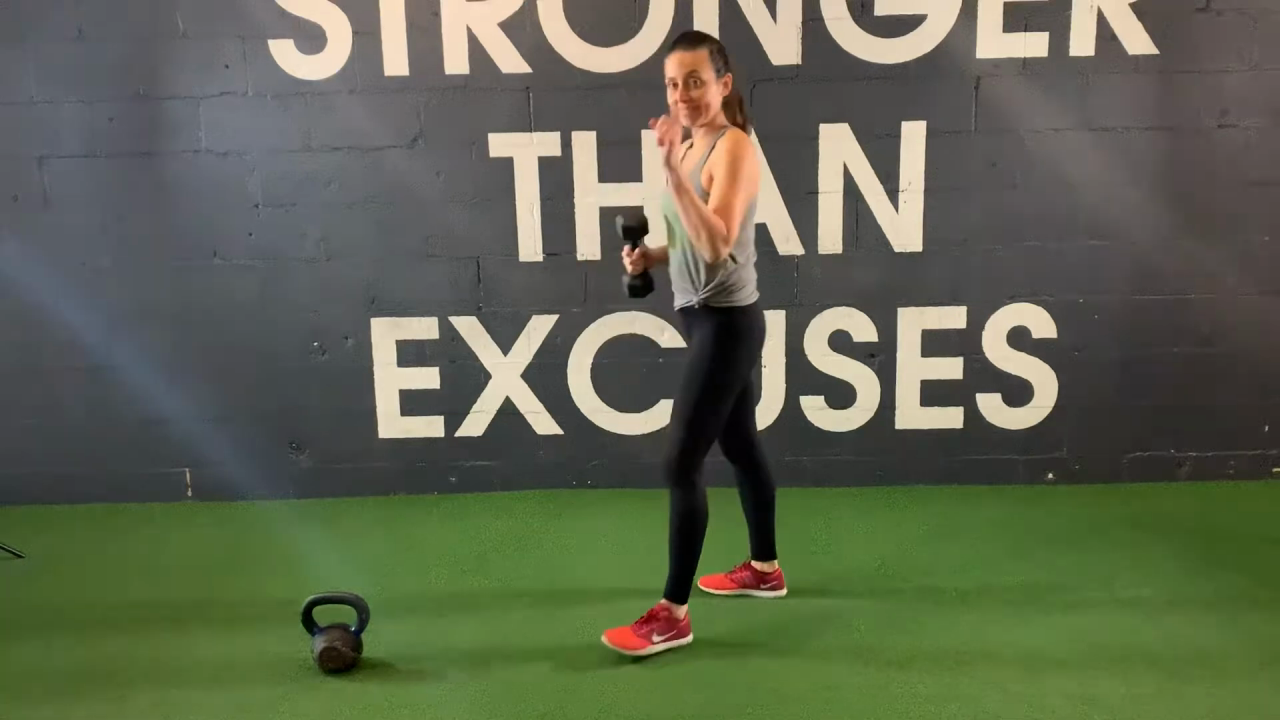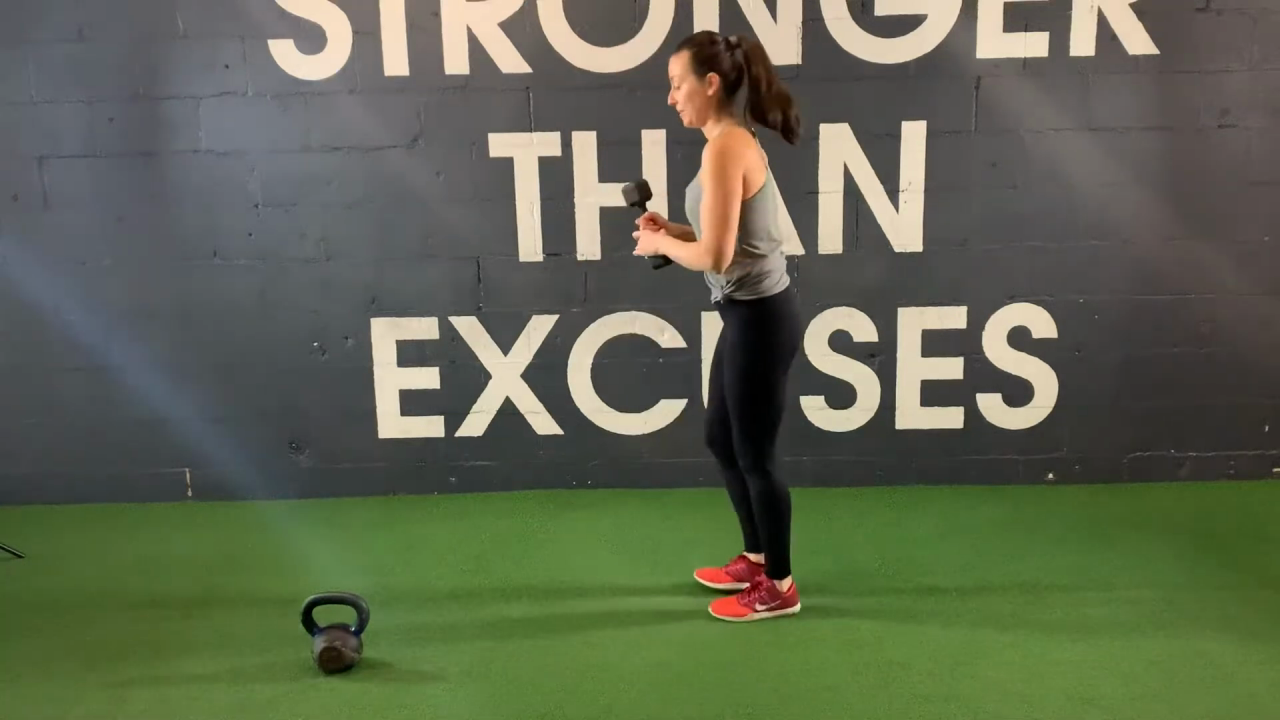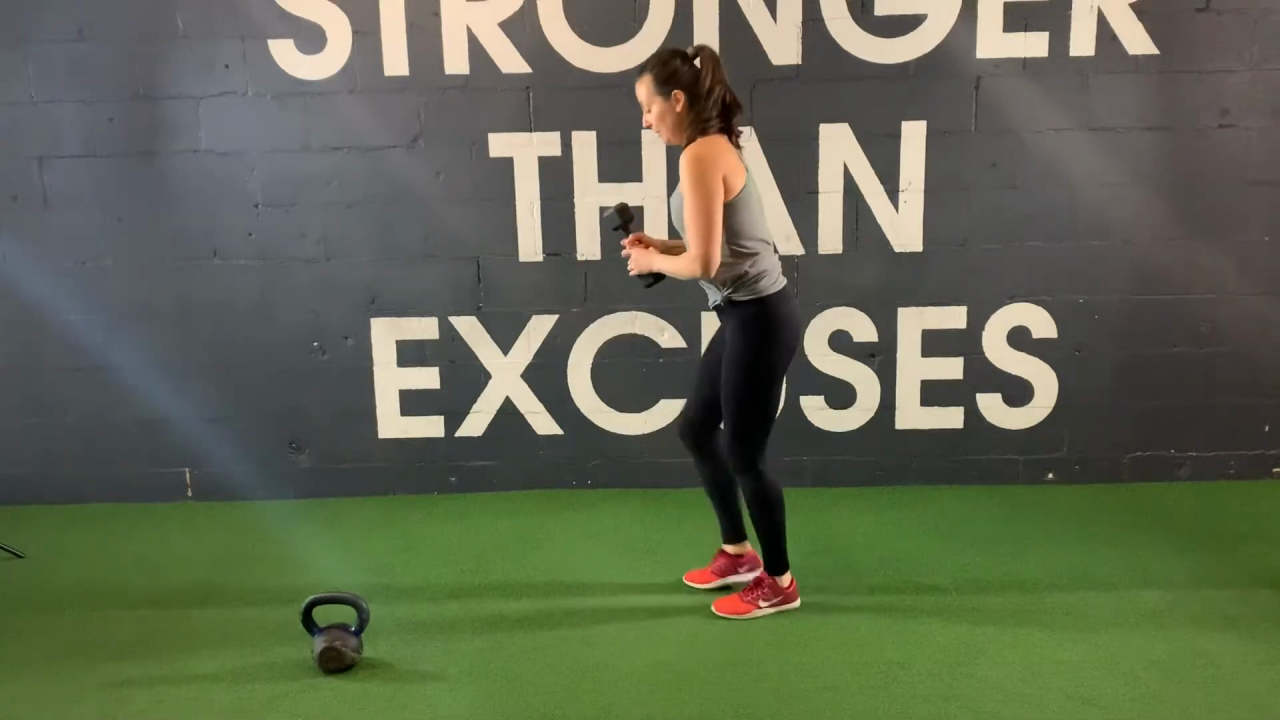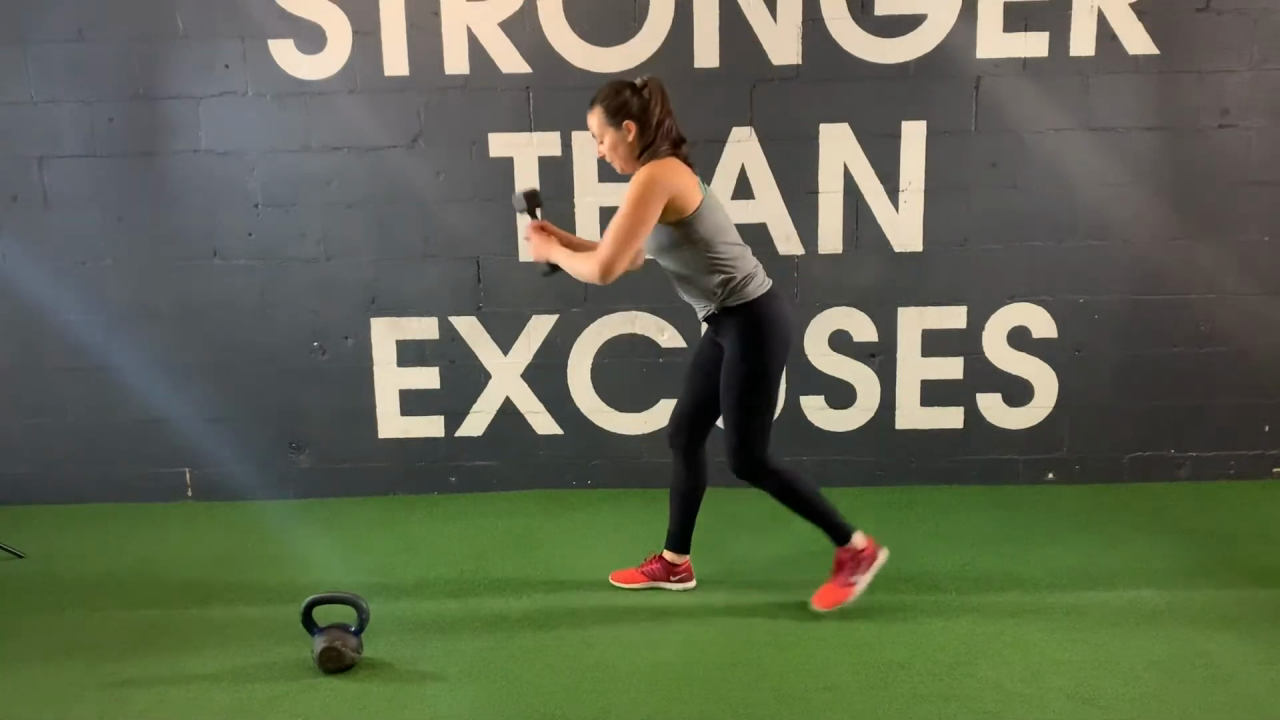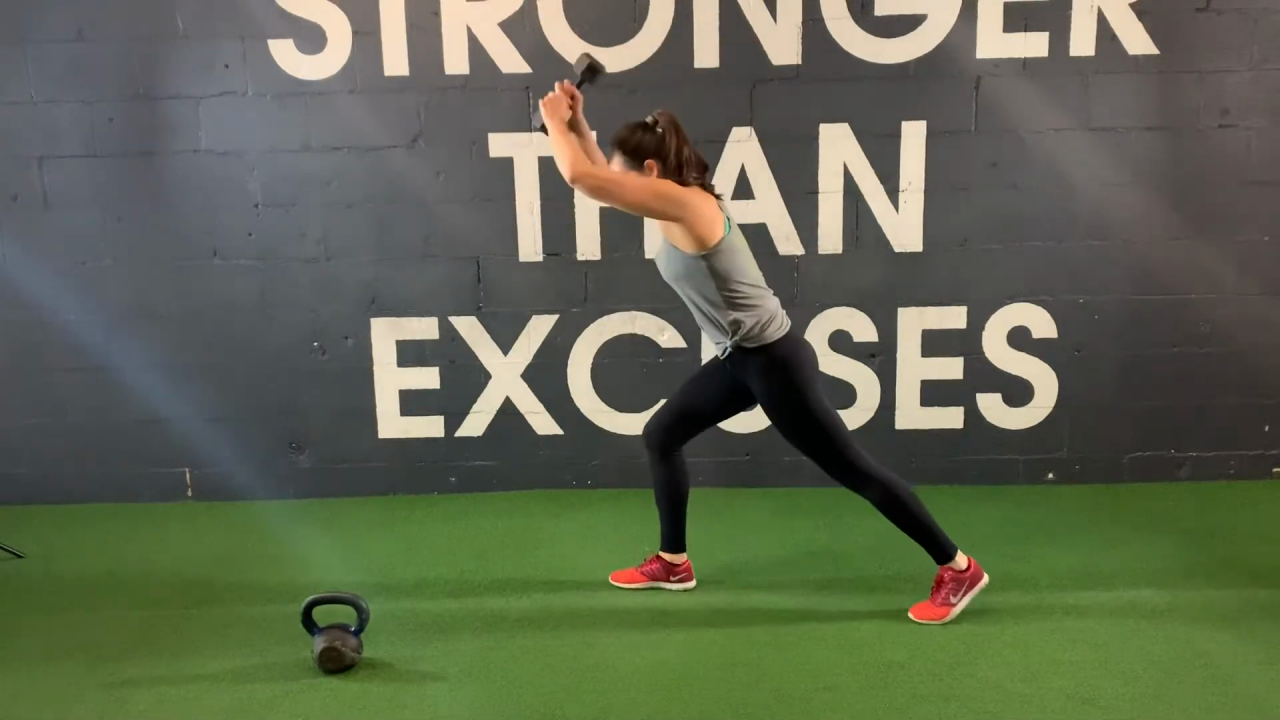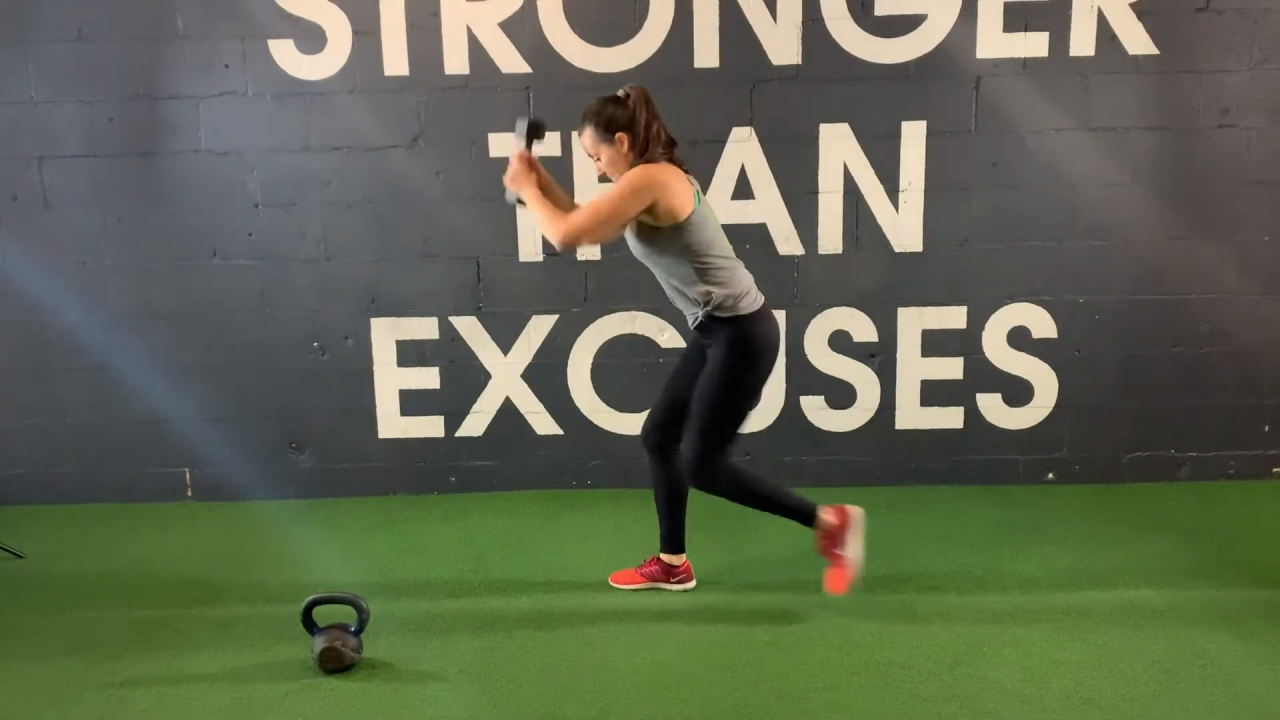
dt=0.5s
person 1, frame 1
left shoulder: (735, 148)
right shoulder: (692, 150)
left elbow: (719, 244)
left wrist: (673, 170)
right wrist: (655, 255)
left hip: (727, 324)
right hip: (711, 321)
left knee: (681, 468)
right knee: (741, 448)
left ankle: (671, 612)
right ankle: (765, 566)
person 1, frame 2
left shoulder: (726, 149)
right shoulder: (731, 143)
left elbow: (716, 256)
left wrist: (661, 244)
right wrist: (674, 231)
left hip: (758, 317)
right hip: (750, 313)
left knee: (755, 456)
right knee: (722, 441)
left ankle: (778, 588)
right ankle: (755, 558)
person 1, frame 3
left shoulder: (701, 157)
right shoulder: (712, 149)
left elbow: (703, 263)
left wrist: (653, 264)
right wrist: (659, 246)
left hip: (759, 319)
right hip: (744, 316)
left knee: (743, 455)
right knee: (696, 430)
left ankle: (779, 582)
right ankle: (737, 552)
person 1, frame 4
left shoulder: (654, 179)
right shoulder: (660, 173)
left elbow: (602, 269)
right elbow: (625, 255)
left wrist: (551, 251)
right wrist: (566, 240)
left hip: (752, 322)
right hip: (728, 324)
left knee: (747, 458)
right knee: (683, 436)
left ankle: (855, 549)
right ankle: (674, 562)
person 1, frame 5
left shoulder: (681, 202)
right shoulder: (684, 200)
left elbow: (580, 177)
right elbow: (600, 177)
left wrist: (555, 122)
right wrist: (576, 124)
left hip: (773, 360)
right hip: (741, 358)
left knee: (851, 469)
right knee: (660, 437)
left ankle: (959, 569)
right ankle: (673, 563)
person 1, frame 6
left shoulder: (649, 180)
right shoulder: (653, 177)
left elbow: (567, 236)
right elbow: (583, 221)
left wrist: (528, 190)
right wrist: (542, 183)
left hip: (742, 333)
right hip: (717, 330)
left knee: (701, 466)
right knee: (658, 437)
left ankle: (829, 522)
right ankle: (673, 562)
